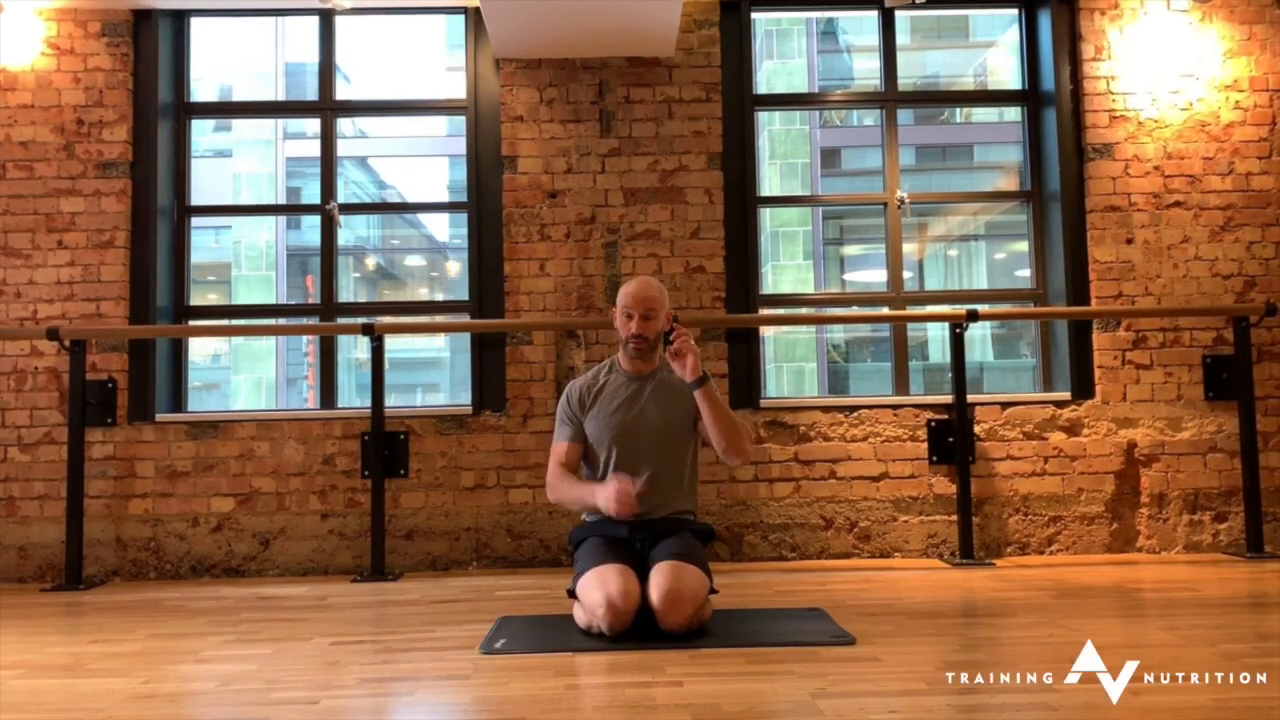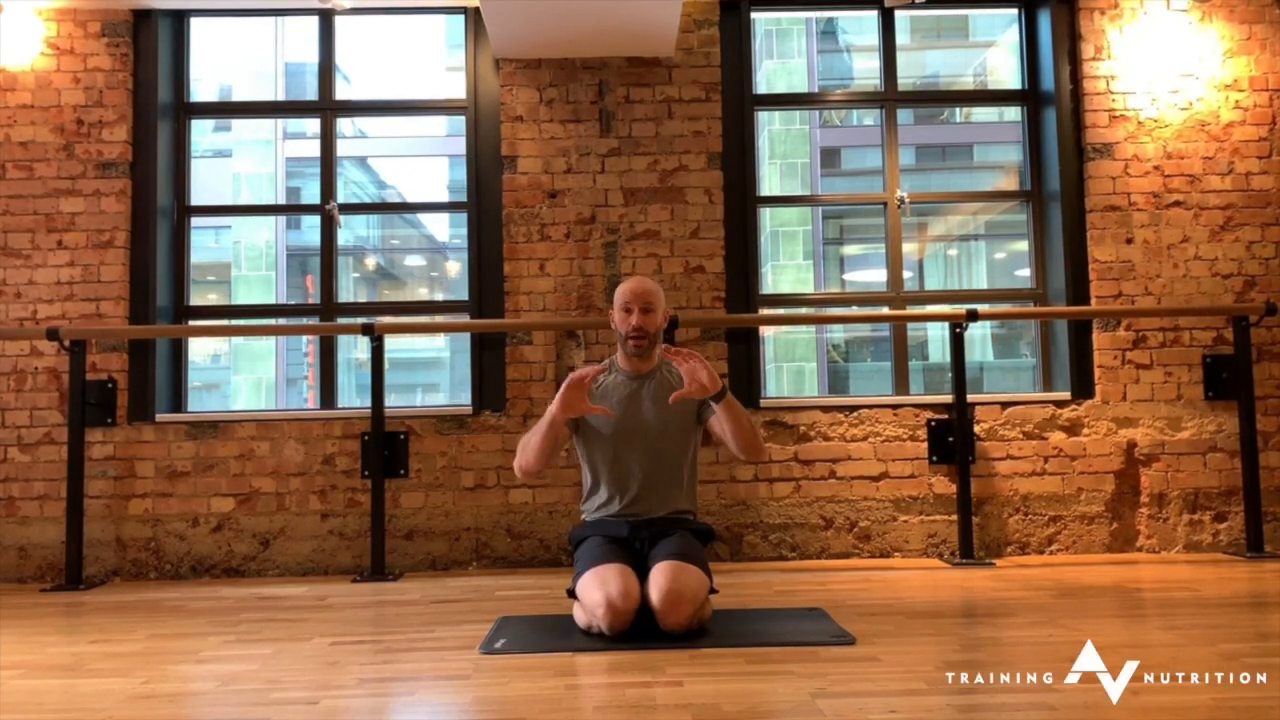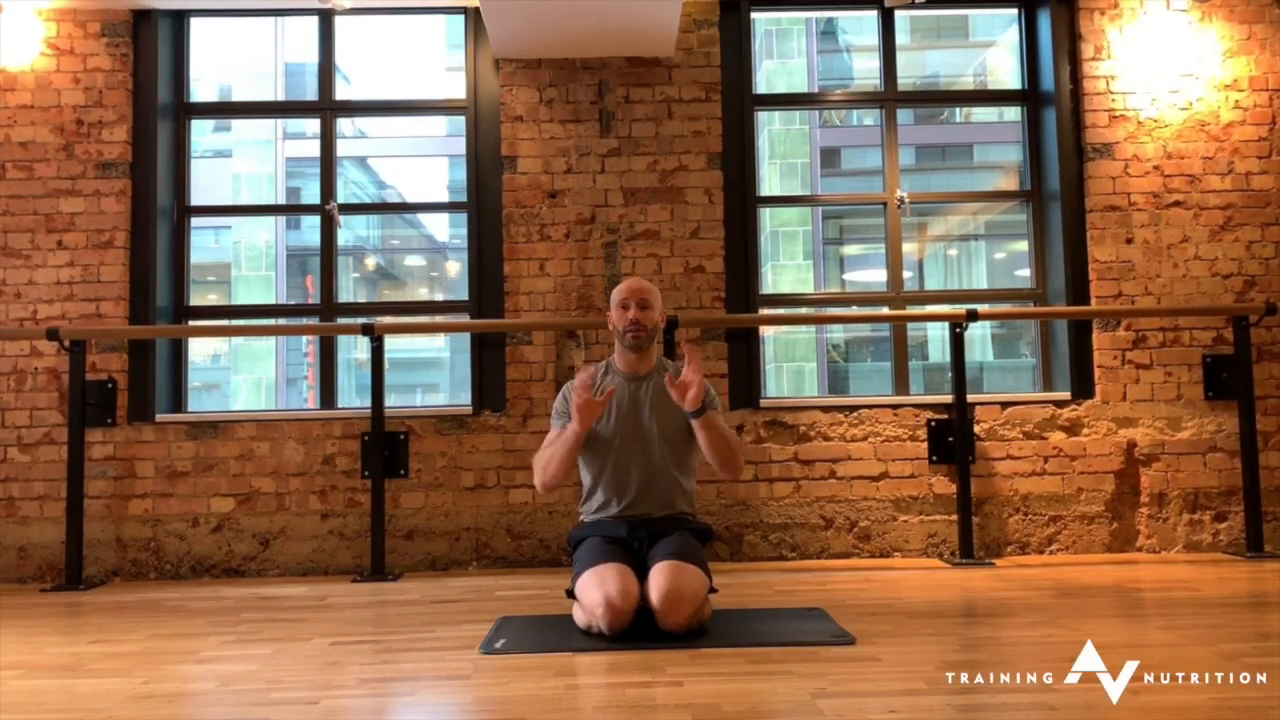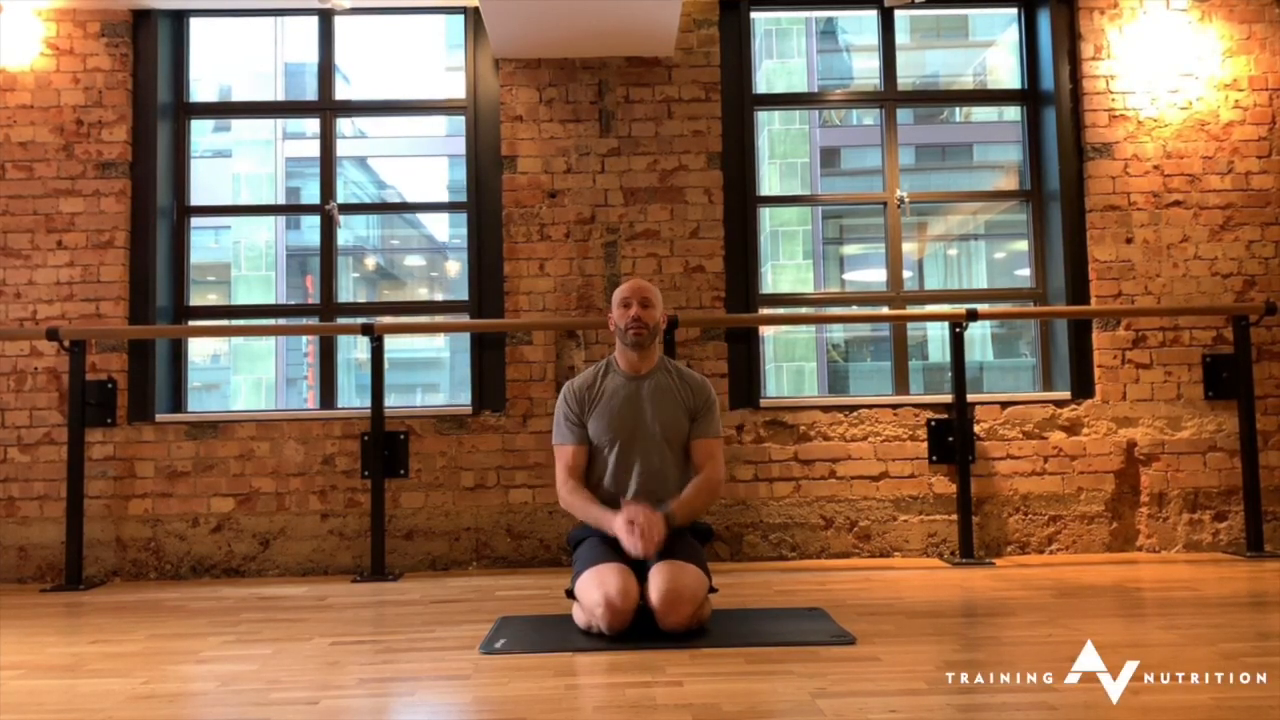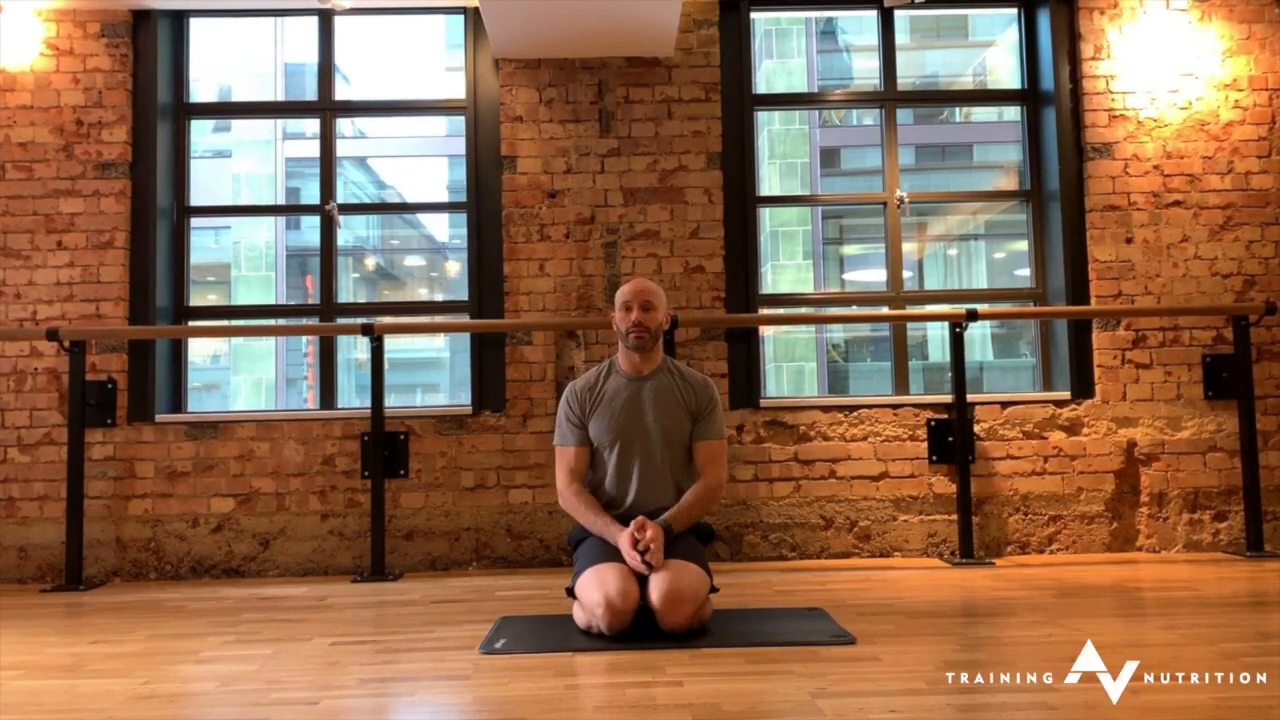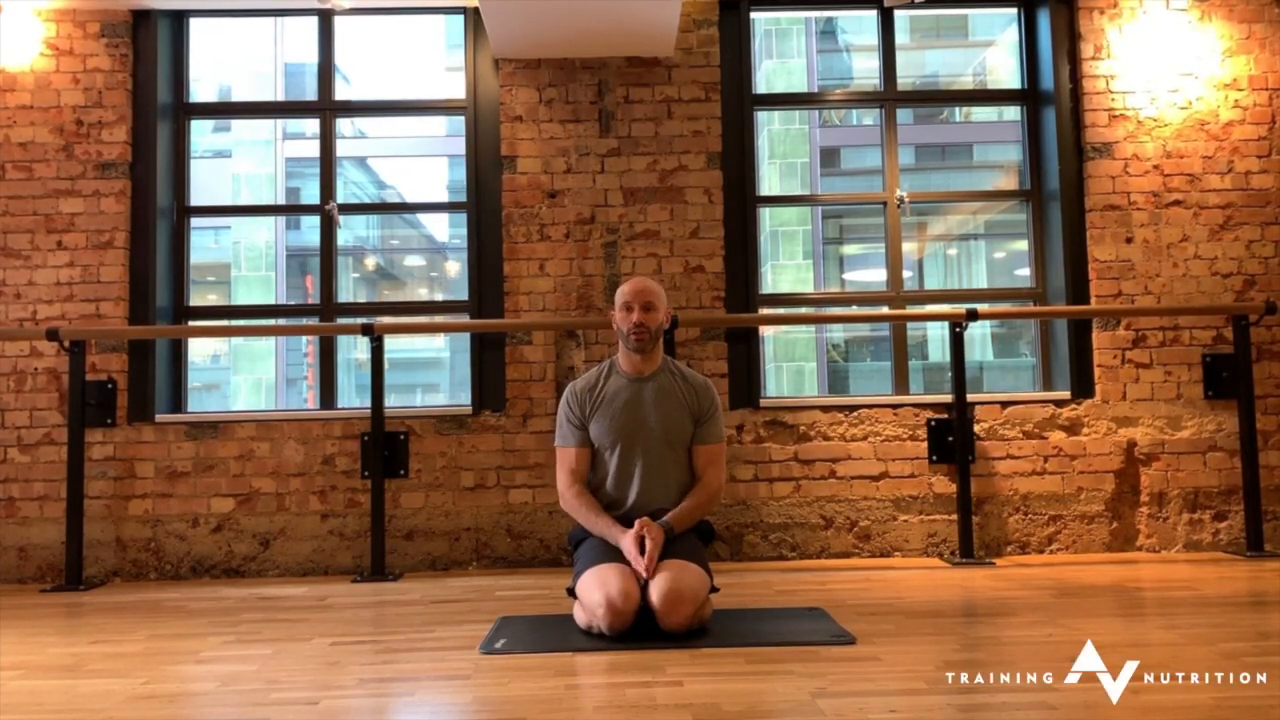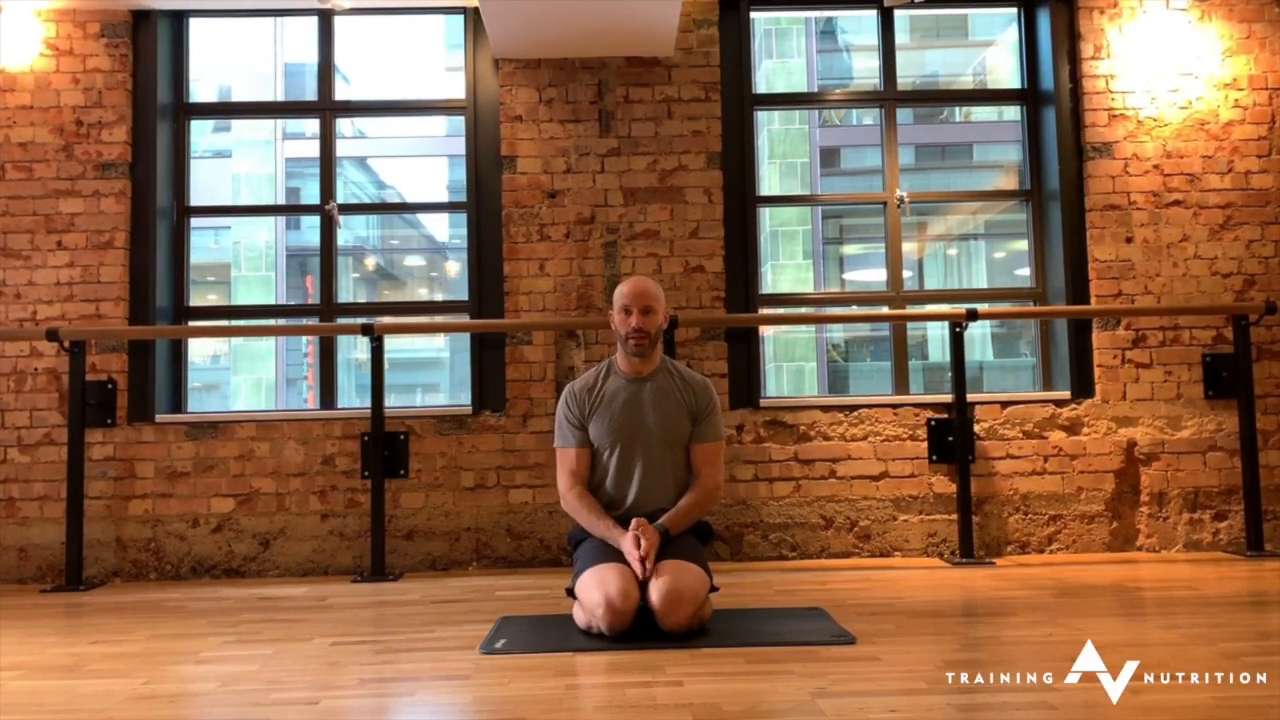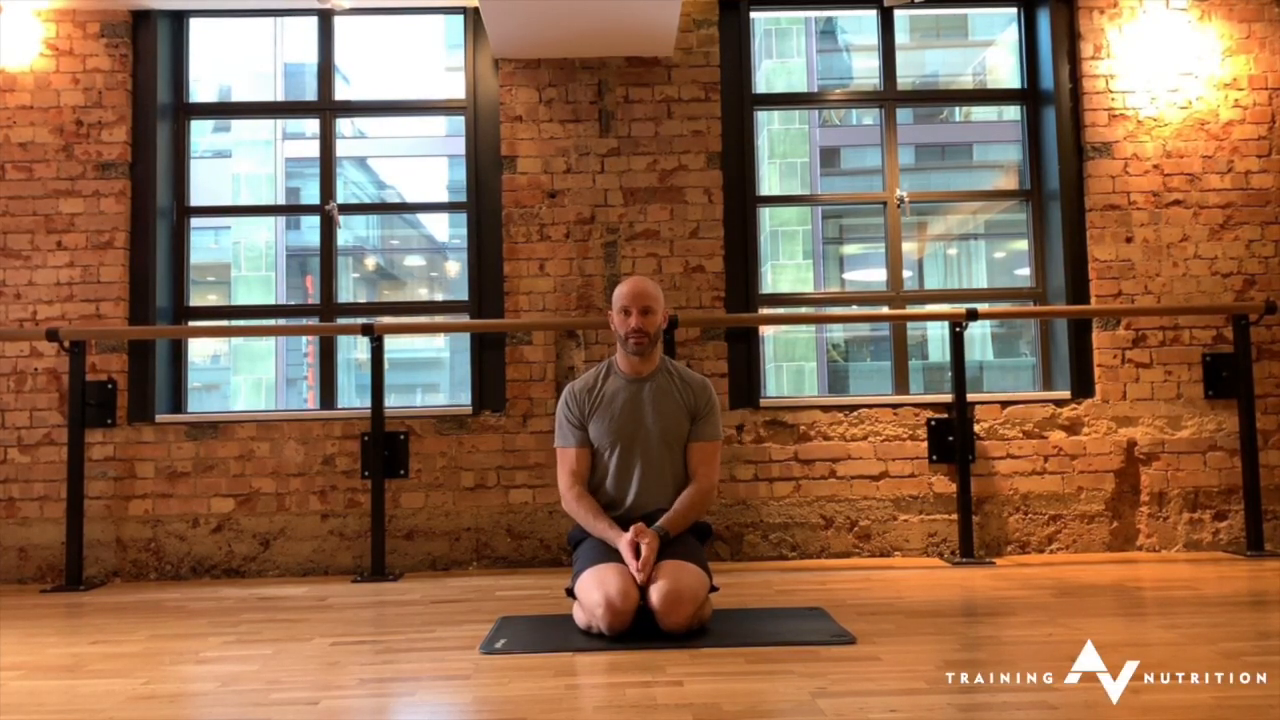
dt=0.3s
person 1, frame 1
left shoulder: (693, 387)
right shoulder: (581, 392)
left elbow: (739, 454)
right elbow: (556, 482)
left wrist: (698, 381)
right wrist: (597, 493)
left hip: (675, 528)
right hip: (604, 528)
left knee: (675, 608)
right knee: (613, 609)
right ankle: (587, 597)
person 1, frame 2
left shoulder: (689, 385)
right shoulder: (582, 389)
left elbow: (753, 451)
right elbow: (525, 467)
left wrist: (718, 394)
right wrist: (556, 413)
left hip: (673, 527)
right hip: (605, 528)
left knee: (674, 609)
right knee: (612, 609)
left ankle: (657, 592)
right ankle: (588, 598)
person 1, frame 3
left shoulder: (689, 387)
right shoulder: (578, 391)
left elbow: (732, 468)
right elbow: (544, 480)
left wrist: (696, 410)
right wrist: (578, 427)
left hip: (672, 527)
right hip: (603, 528)
left knee: (674, 608)
right knee: (611, 609)
left ankle: (649, 592)
right ankle: (588, 597)
person 1, frame 4
left shoulder: (695, 389)
right shoulder: (578, 392)
left elbow: (711, 477)
right elbow: (568, 486)
left wrist: (664, 518)
right wrist: (614, 522)
left hip: (674, 529)
right hip: (602, 530)
left knee: (674, 609)
right knee: (612, 609)
left ankle: (655, 588)
right ankle: (587, 598)
person 1, frame 5
left shoulder: (698, 389)
right shoulder: (581, 393)
left elbow: (713, 479)
right elbow: (569, 487)
left wrist: (663, 527)
right wrist: (618, 534)
left hip: (676, 528)
right hip: (604, 530)
left knee: (675, 609)
right knee: (612, 610)
left ankle: (652, 591)
right ankle: (587, 596)
person 1, frame 6
left shoulder: (699, 391)
right shoulder: (581, 393)
left elbow: (712, 482)
right elbow: (570, 489)
left wrist: (663, 528)
right wrist: (621, 536)
left hip: (676, 529)
right hip: (603, 530)
left knee: (675, 608)
right knee: (613, 609)
left ankle: (662, 589)
right ankle: (588, 597)
person 1, frame 7
left shoulder: (697, 390)
right shoulder: (579, 394)
left elbow: (710, 481)
right elbow: (571, 489)
left wrist: (659, 529)
right wrist: (621, 538)
left hip: (675, 528)
right hip: (602, 531)
left knee: (675, 609)
right knee: (612, 610)
left ankle: (651, 591)
right ankle: (587, 594)
person 1, frame 8
left shoulder: (697, 390)
right shoulder: (579, 394)
left elbow: (704, 482)
right elbow: (571, 489)
left wrist: (657, 533)
right wrist: (618, 538)
left hip: (674, 529)
right hip: (603, 530)
left knee: (675, 609)
right knee: (612, 610)
left ankle: (653, 590)
right ankle: (588, 595)
